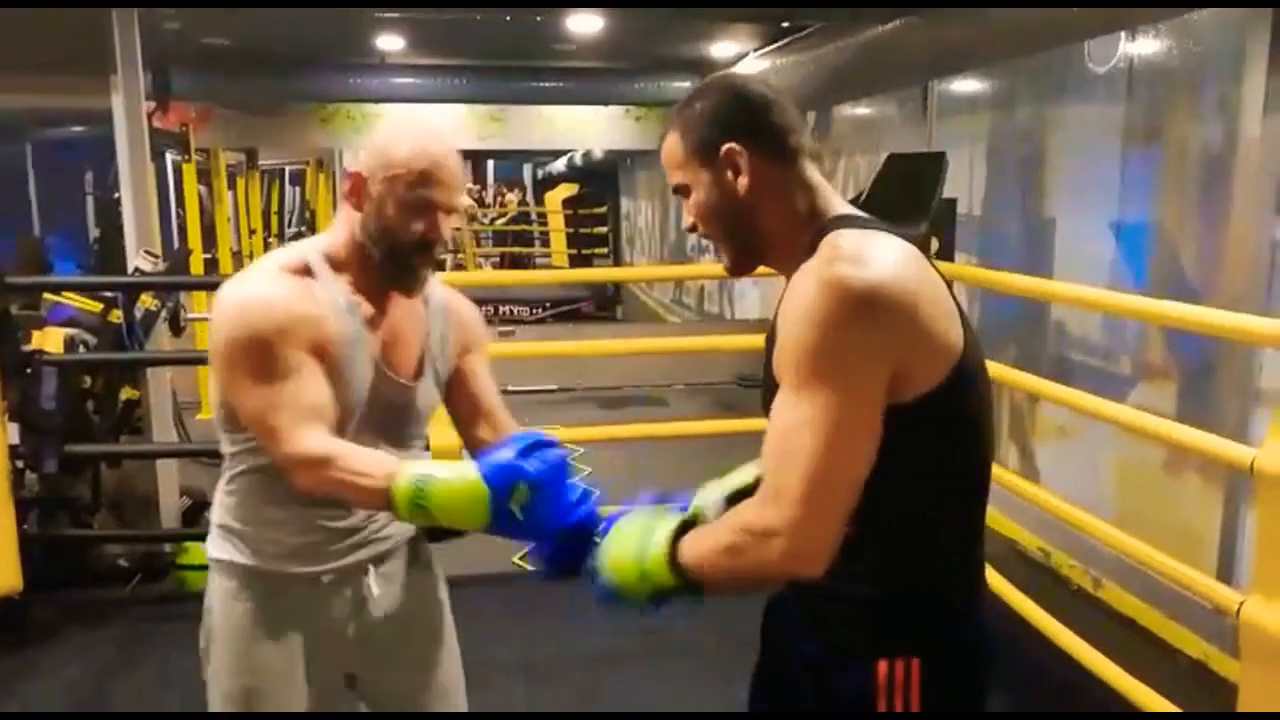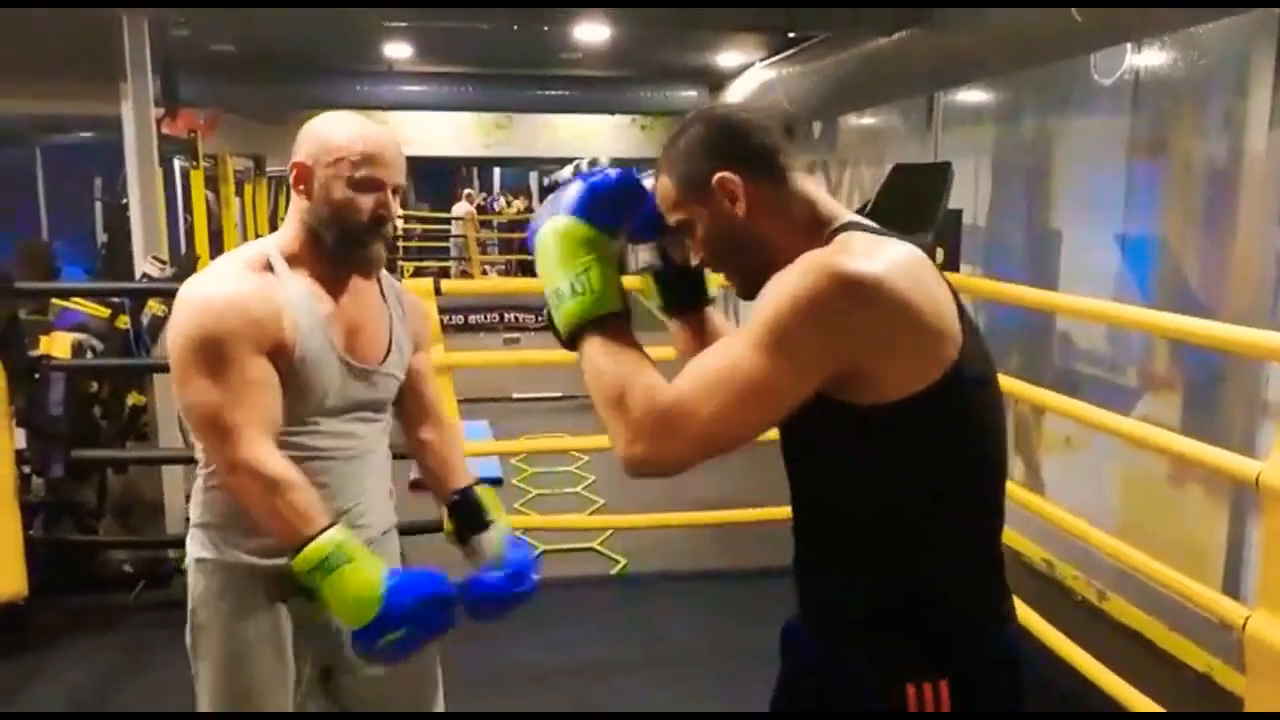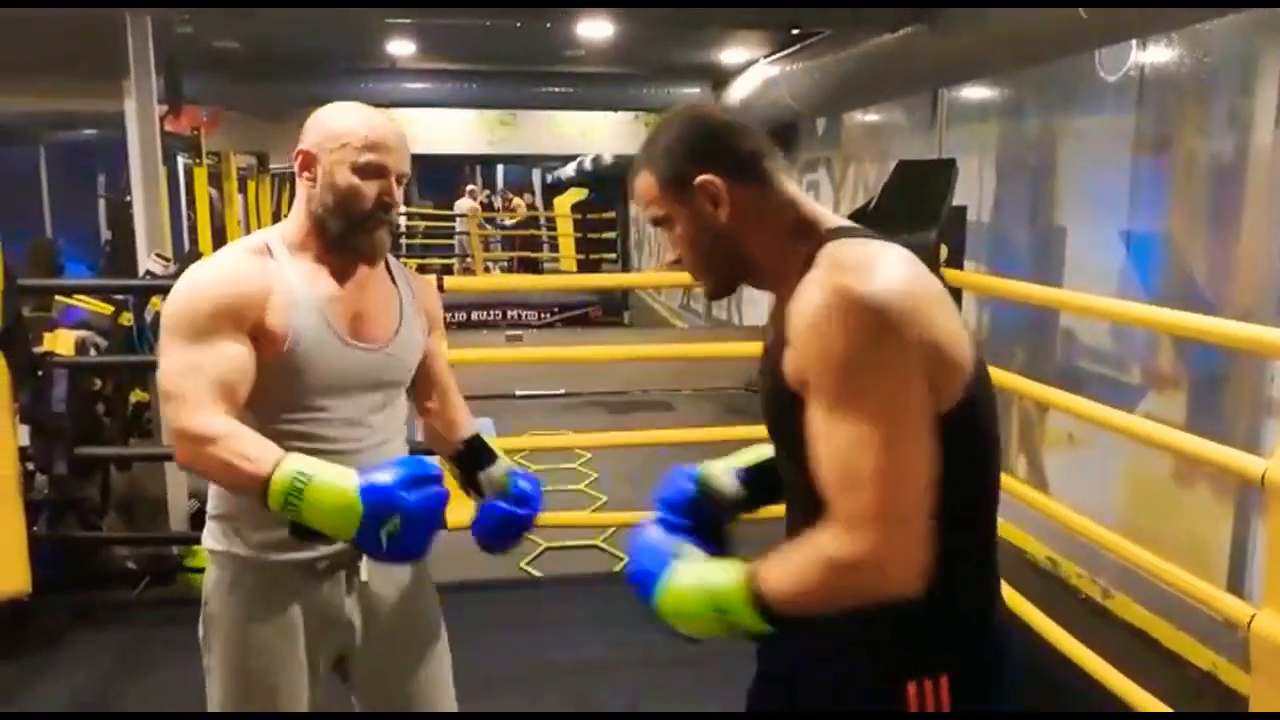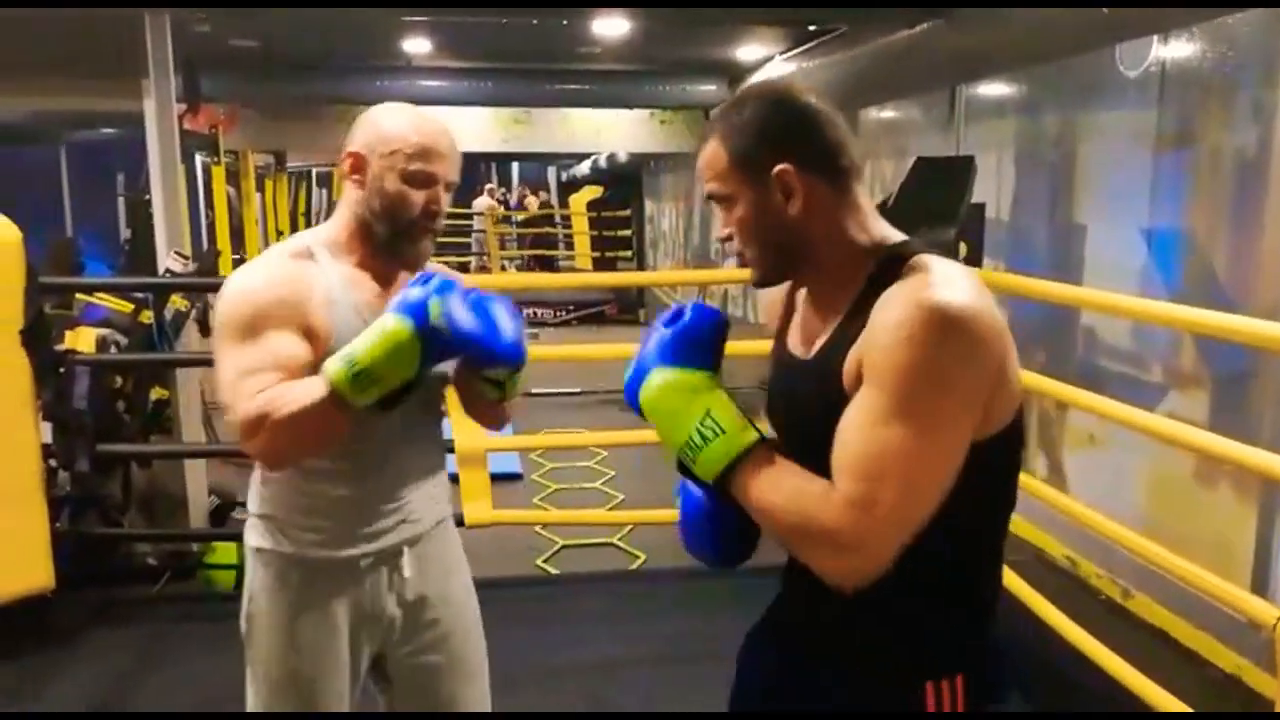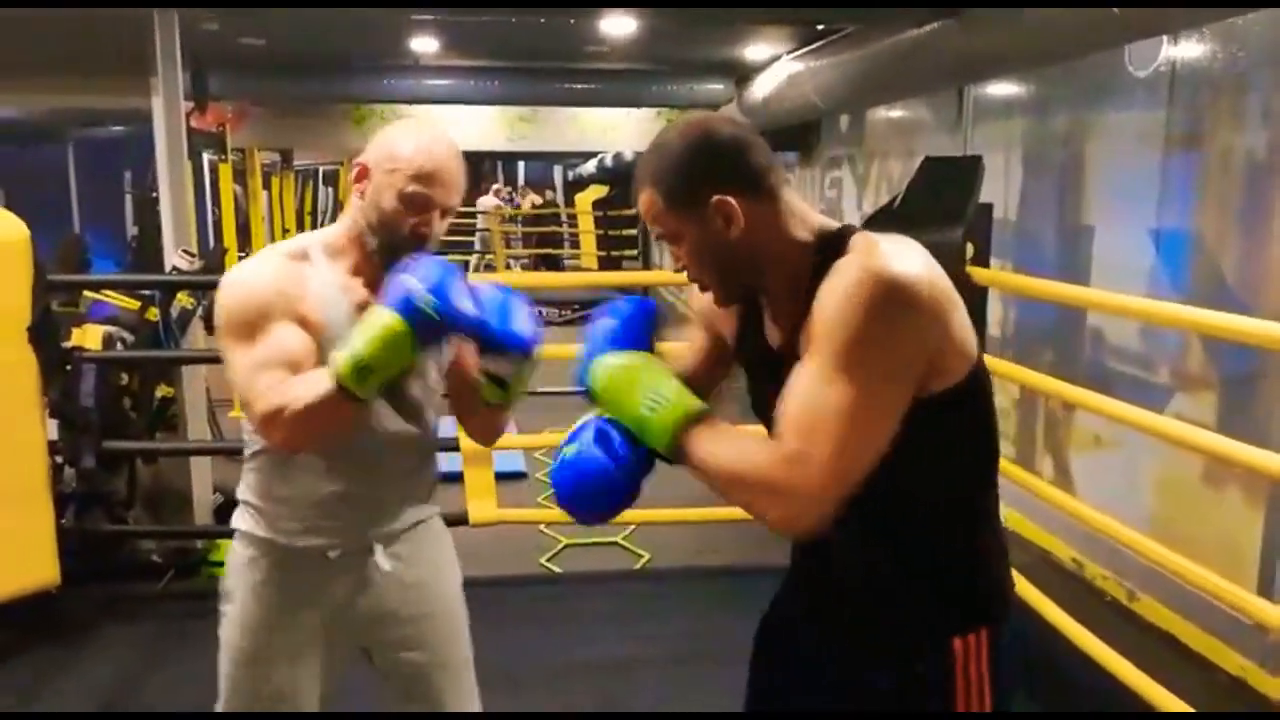
dt=0.4s
person 1, frame 1
left shoulder: (847, 283)
right shoulder: (829, 272)
left elbow: (789, 538)
left wrist: (661, 556)
right wrist: (705, 510)
left hip: (890, 660)
right hip: (821, 623)
person 1, frame 2
left shoulder: (843, 281)
right shoulder: (839, 273)
left elbow: (652, 436)
right elbow: (733, 391)
left wrist: (580, 292)
right wrist: (672, 277)
person 1, frame 3
left shoulder: (848, 298)
right shoulder: (810, 292)
left elbow: (879, 557)
left wrist: (721, 594)
right wrist: (725, 485)
left hip: (905, 671)
right hip: (828, 641)
person 1, frame 4
left shoulder: (929, 314)
right shoulder: (793, 296)
left elbow: (854, 545)
left wrist: (697, 416)
right wrist: (727, 468)
left hip: (906, 676)
right hip: (801, 634)
person 1, frame 5
left shoulder: (880, 288)
right shoulder: (739, 293)
left elbow: (795, 494)
right elbow: (687, 375)
left wrist: (659, 409)
right wrist: (610, 430)
left hip: (930, 632)
right hip: (819, 600)
person 2, frame 1
left shoulder: (448, 310)
right shoulder: (267, 302)
left elbow: (490, 433)
right elbow: (306, 457)
left wrist: (550, 495)
right wrist: (462, 493)
left hip: (394, 575)
right hip: (274, 587)
person 2, frame 2
left shoulder: (399, 304)
right shoulder: (229, 301)
left elbow: (428, 426)
right elbow: (247, 464)
left wrist: (483, 533)
right wrist: (353, 586)
left hip: (375, 569)
right hip: (254, 584)
person 2, frame 3
left shoulder: (411, 289)
right shoulder: (226, 285)
left elbow: (437, 402)
right elbow: (195, 434)
left wrist: (491, 476)
right wrist: (339, 500)
left hip: (389, 564)
right hip: (269, 575)
person 2, frame 4
left shoulder: (440, 289)
right shoulder: (273, 286)
left elbow: (487, 413)
right elbow: (264, 433)
left wrist: (496, 362)
right wrist: (394, 348)
left hip: (427, 555)
right hip: (308, 573)
left knee: (459, 703)
person 2, frame 5
left shoulder: (444, 291)
right shoulder: (267, 282)
left elbow: (485, 429)
right elbow: (283, 422)
left wrist: (503, 365)
right wrist: (389, 335)
left hip: (409, 549)
right hip: (287, 558)
left knee: (451, 702)
right knee: (256, 704)
